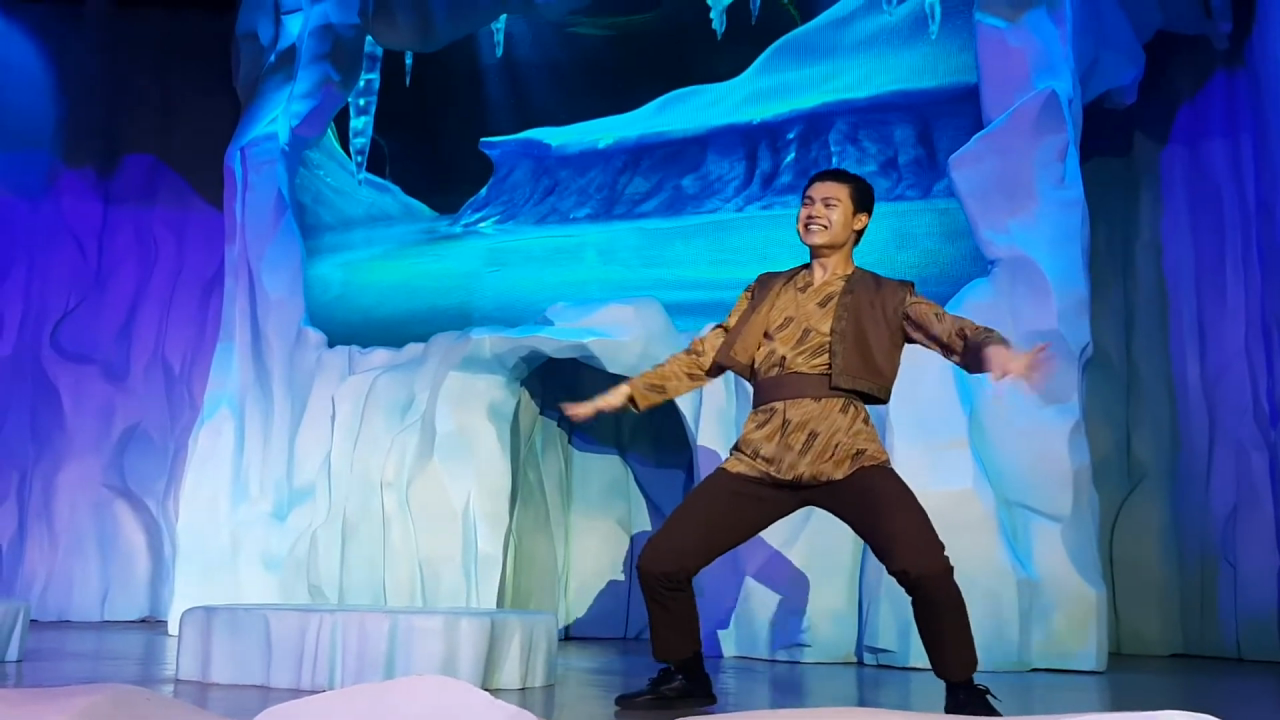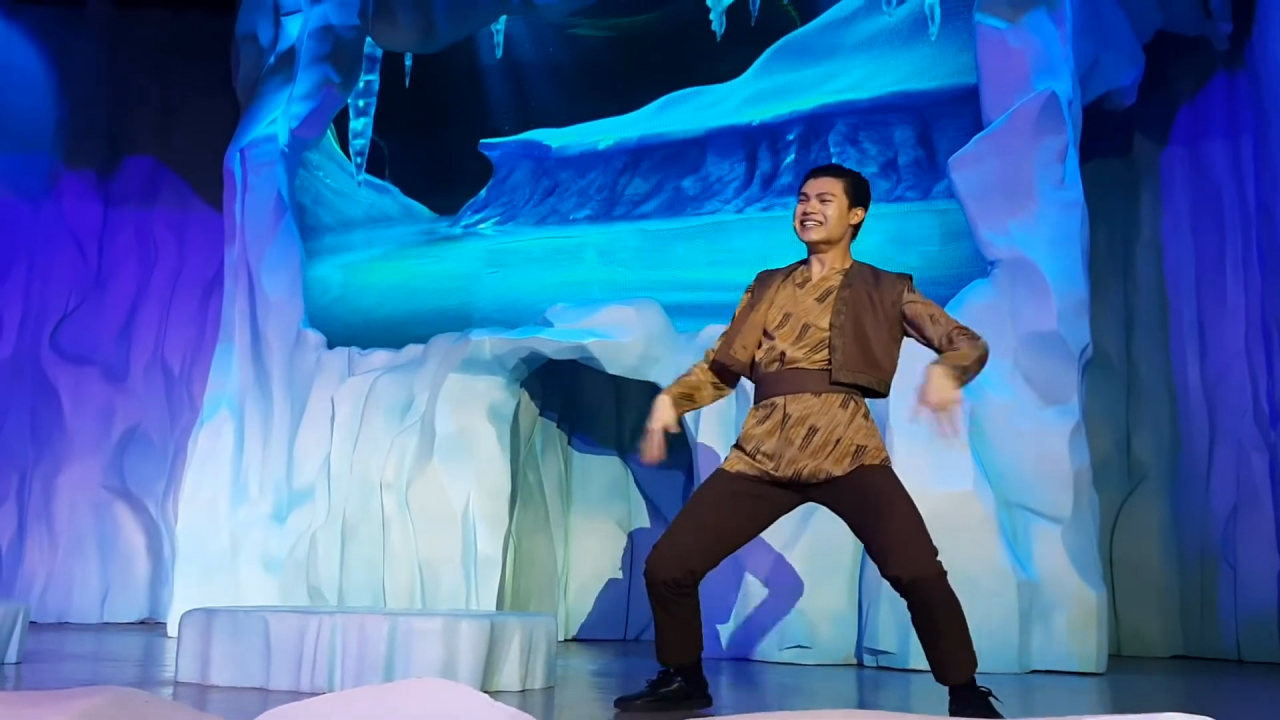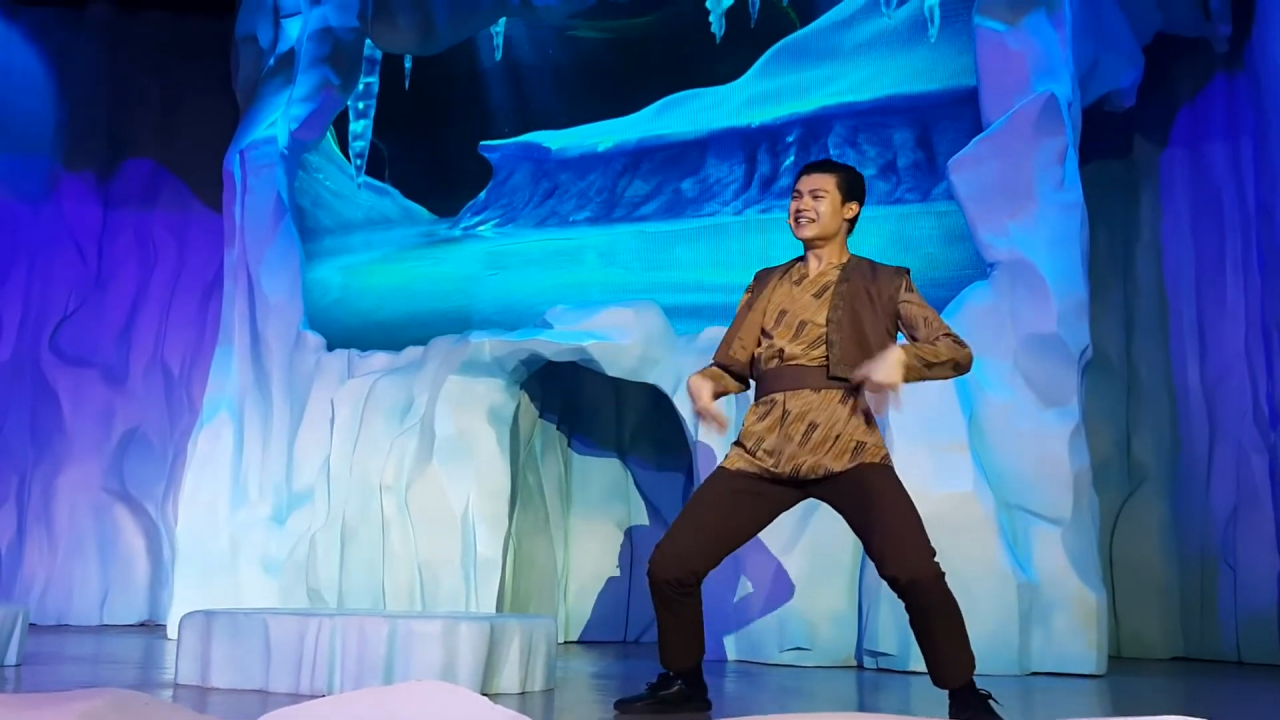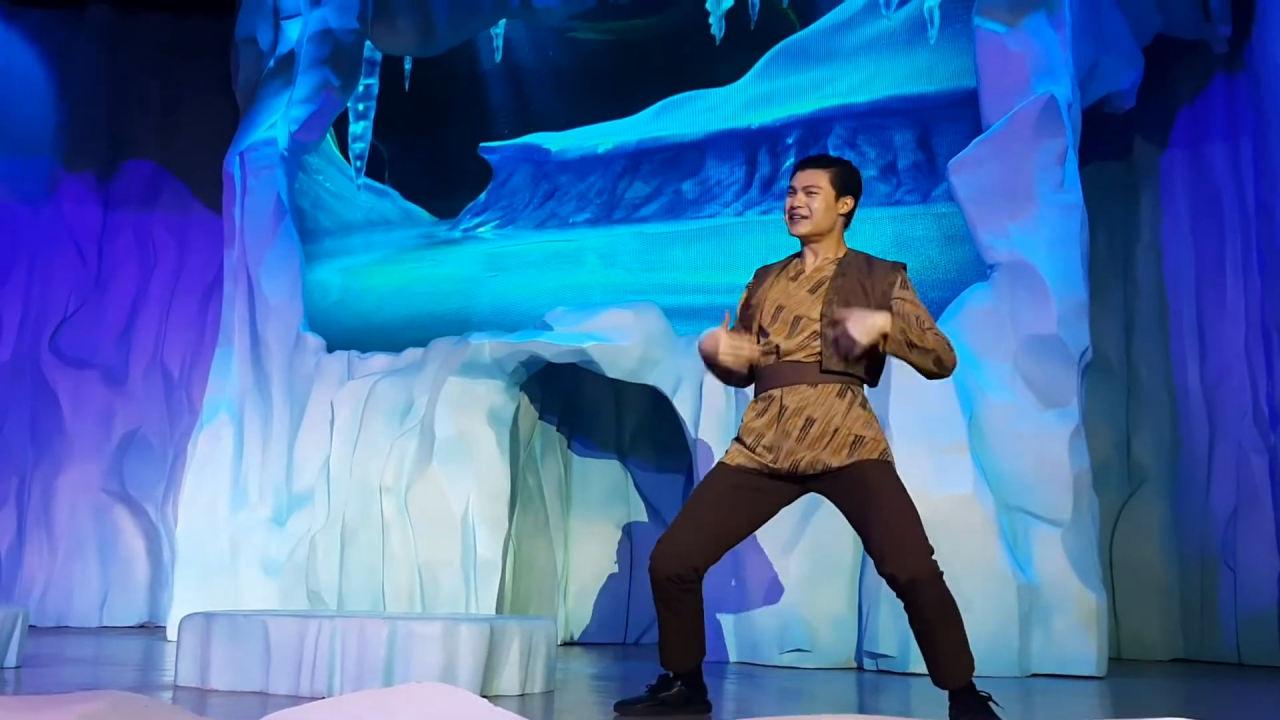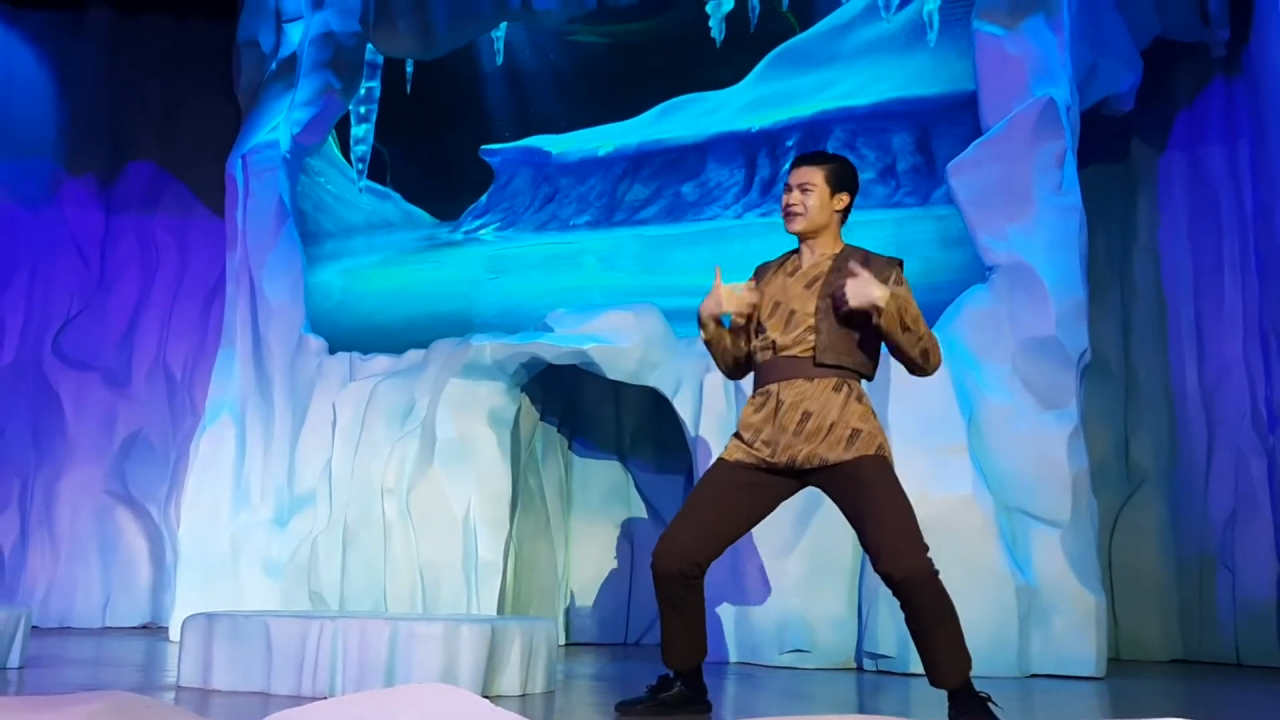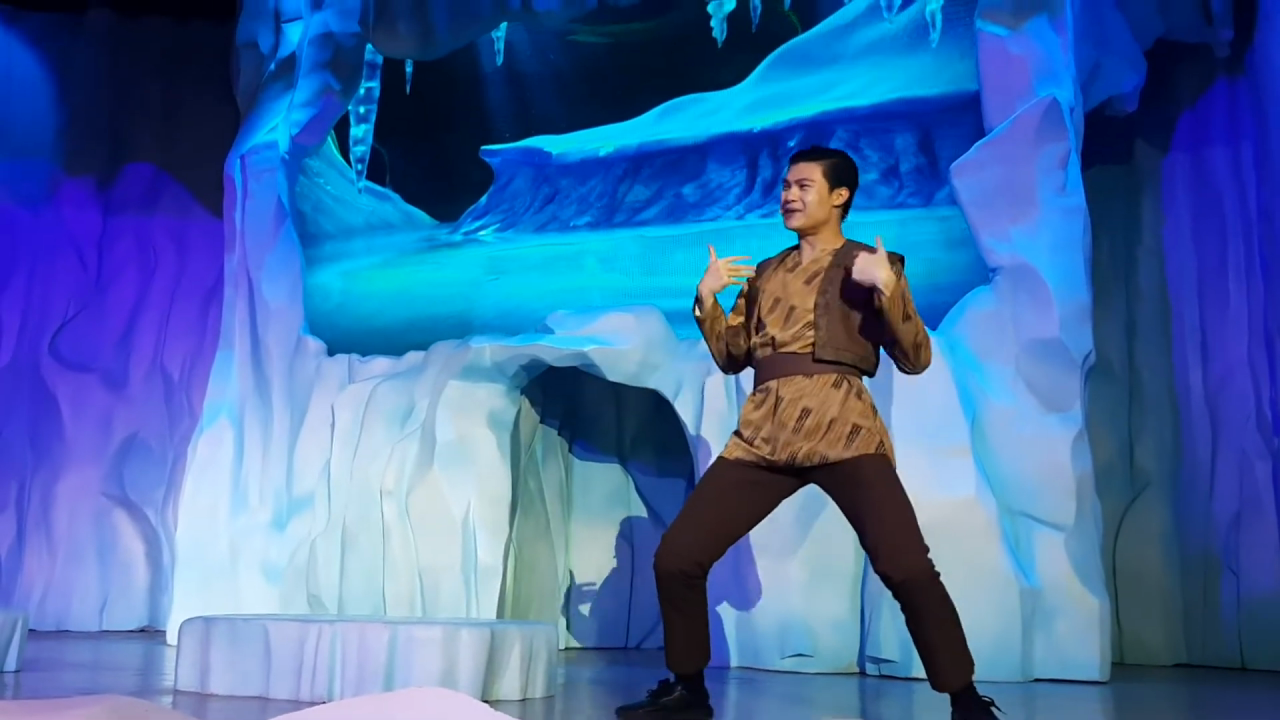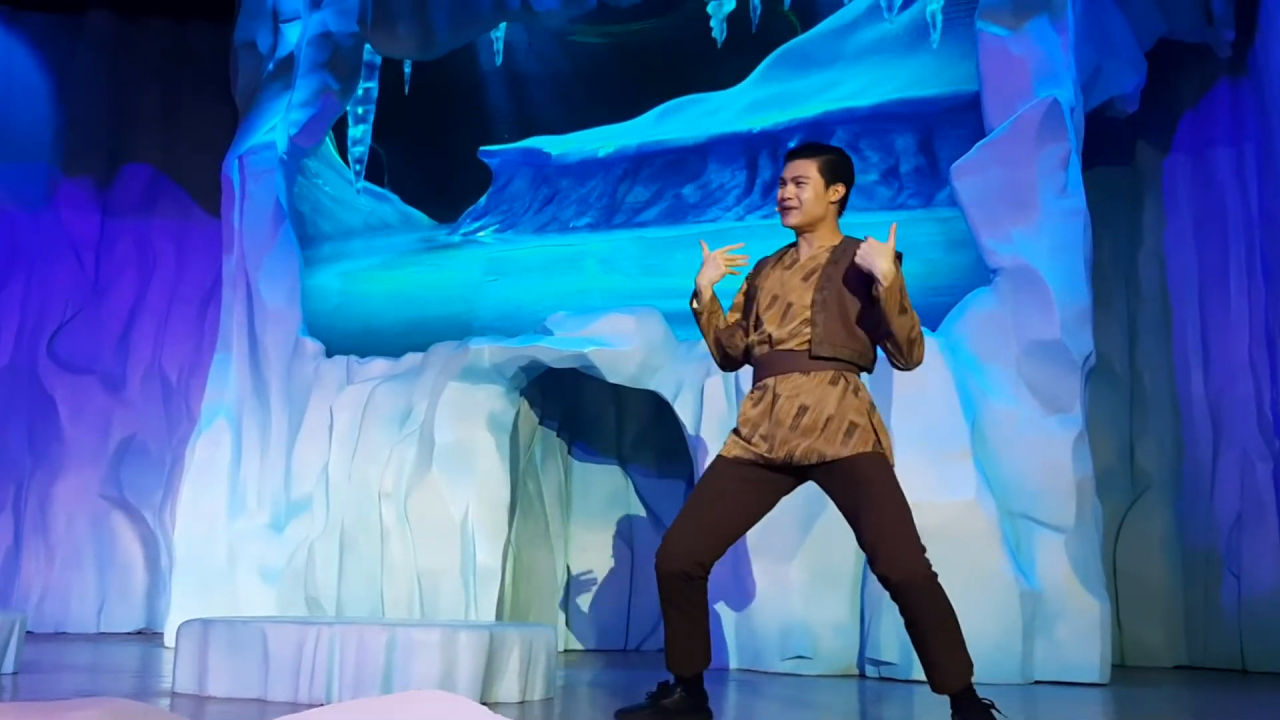
dt=0.1s
person 1, frame 1
left shoulder: (888, 298)
right shoulder: (767, 290)
left elbow: (961, 337)
right elbow: (707, 355)
left wrist: (997, 351)
right wrist: (626, 392)
left hip: (847, 455)
right hip: (761, 458)
left knee: (926, 568)
right knee: (658, 564)
person 1, frame 2
left shoulder: (886, 289)
right shoulder: (767, 286)
left elbow: (967, 344)
right elbow: (722, 363)
left wrist: (945, 371)
right wrist: (670, 398)
left hip: (847, 450)
right hip: (761, 454)
left knee: (918, 571)
right knee: (666, 566)
person 1, frame 3
left shoulder: (884, 283)
right shoulder: (767, 283)
left elbow: (955, 350)
right elbow: (734, 366)
left wrist: (902, 358)
right wrist: (701, 381)
left hip: (846, 446)
right hip: (762, 450)
left knee: (916, 572)
right knee: (669, 566)
person 1, frame 4
left shoulder: (879, 277)
right shoulder: (767, 279)
left elbow: (941, 360)
right elbow: (740, 371)
left wrist: (888, 325)
right wrist: (714, 346)
left hip: (846, 439)
right hip: (763, 442)
left knee: (913, 570)
right knee: (671, 562)
person 1, frame 5
left shoulder: (875, 270)
right shoulder: (766, 276)
left elbow: (926, 361)
right elbow: (733, 361)
left wrist: (885, 303)
right wrist: (711, 317)
left hip: (843, 434)
right hip: (761, 438)
left knee: (908, 568)
right knee: (672, 558)
person 1, frame 6
left shoulder: (872, 264)
right shoulder: (766, 271)
left elbow: (915, 359)
right elbow: (731, 357)
left wrist: (888, 288)
right wrist: (707, 298)
left hip: (843, 430)
right hip: (763, 435)
left knee: (908, 568)
right knee: (676, 558)
person 1, frame 7
left shoulder: (869, 260)
right shoulder: (765, 269)
left elbow: (908, 356)
right elbow: (729, 354)
left wrist: (886, 279)
right wrist: (705, 291)
left hip: (841, 428)
right hip: (761, 432)
left knee: (905, 568)
right knee: (677, 558)
